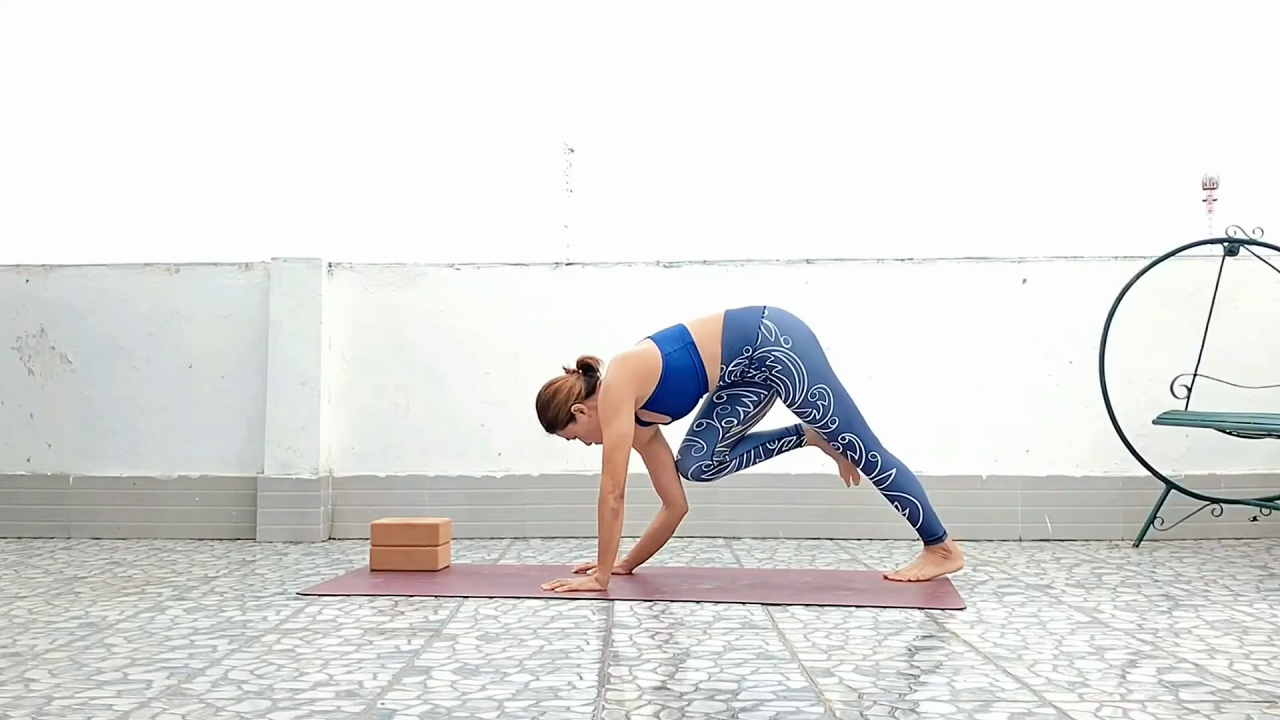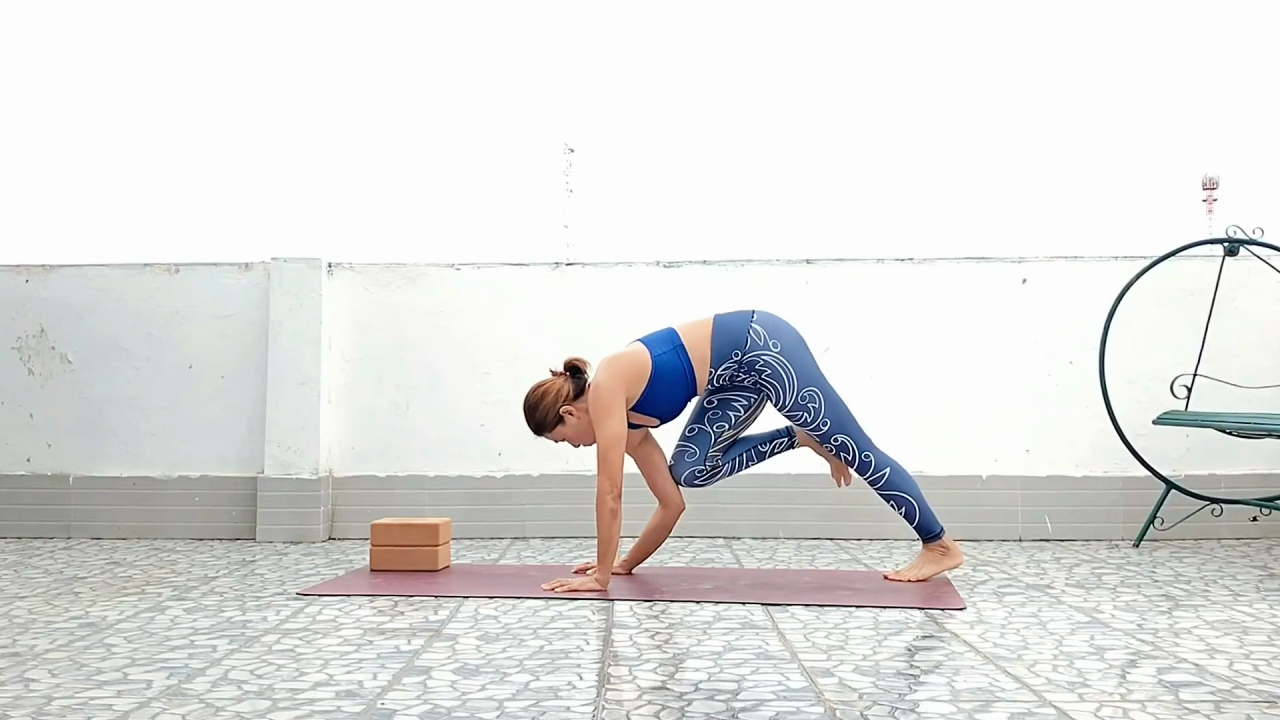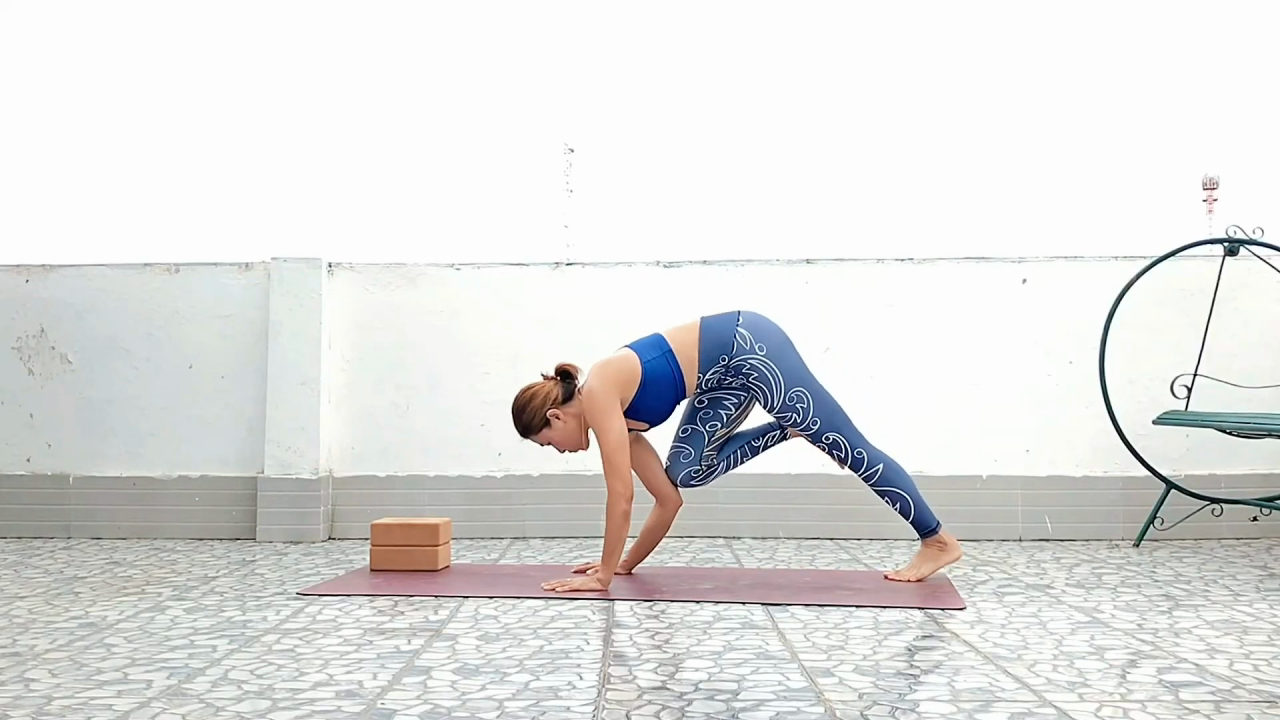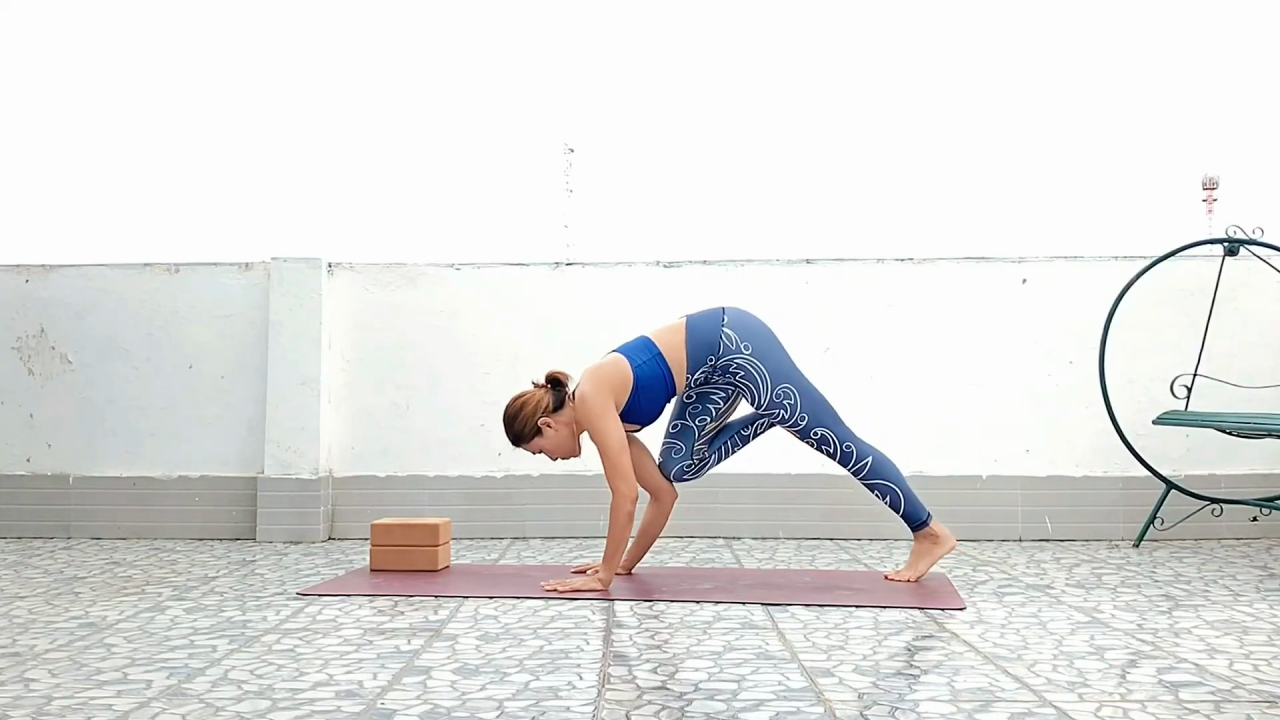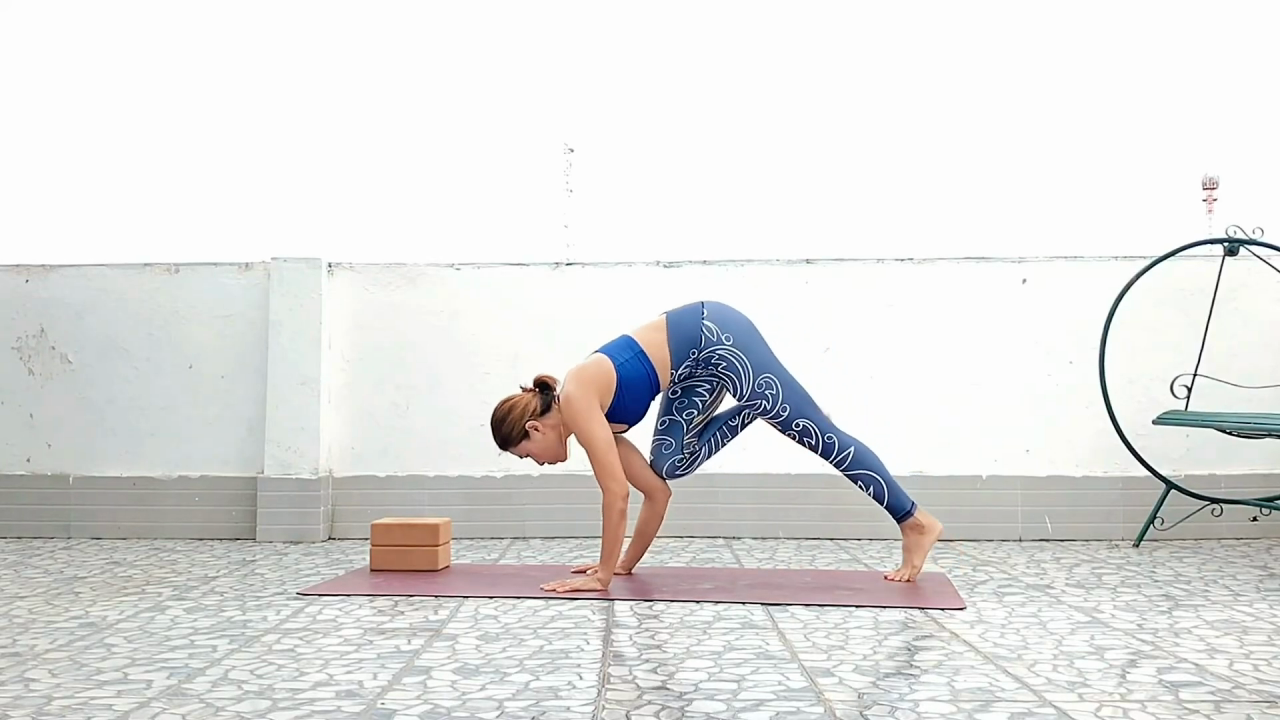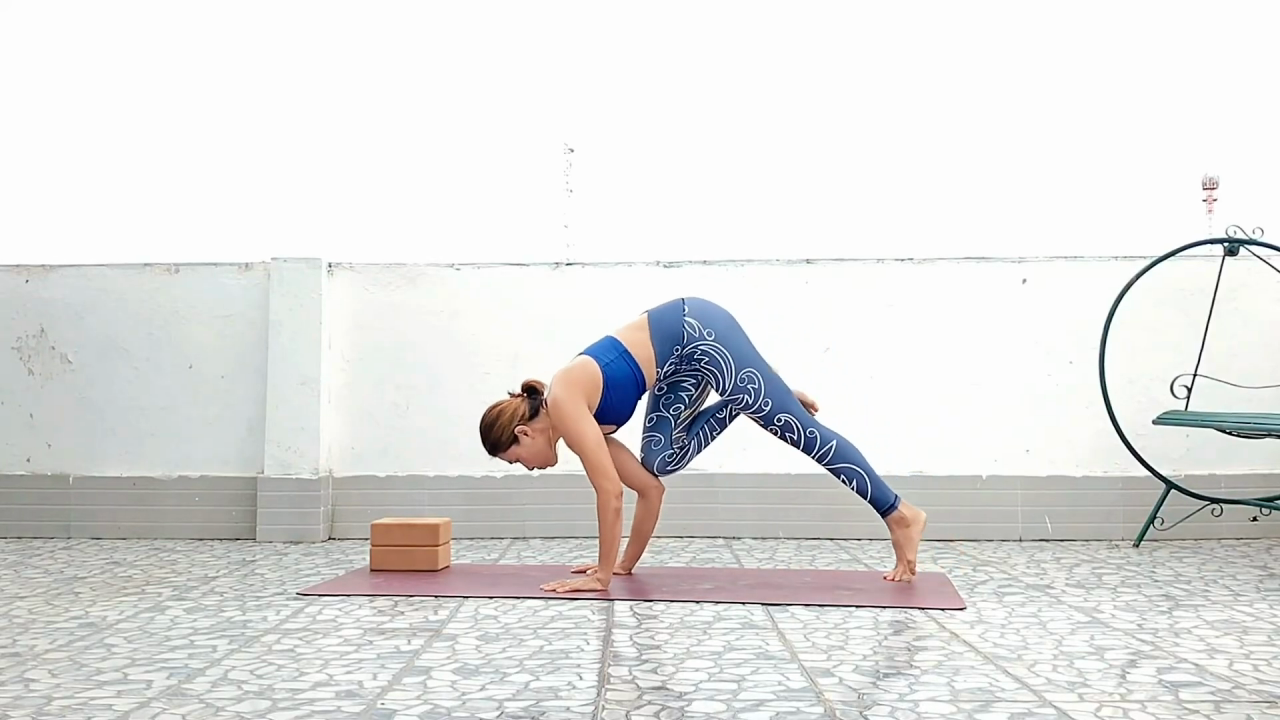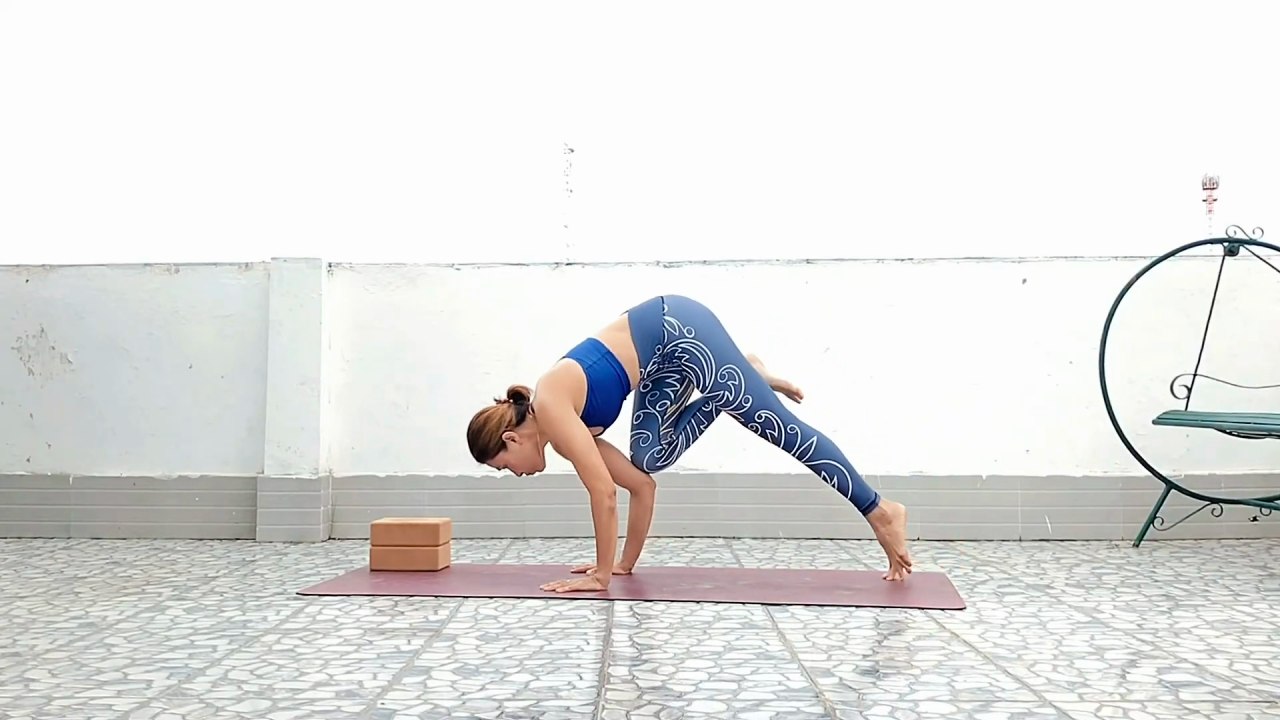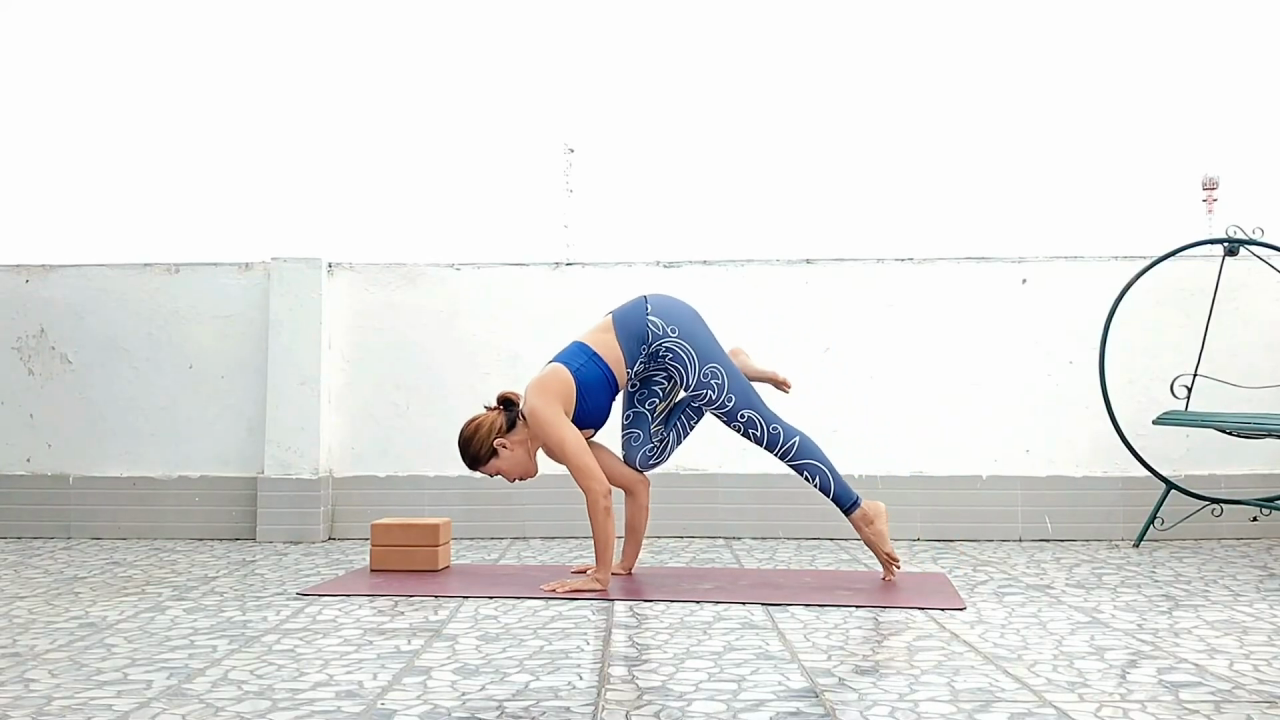
dt=0.2s
person 1, frame 1
left shoulder: (616, 388)
right shoulder: (639, 418)
left elbow: (613, 493)
right elbow: (675, 504)
left wrist: (601, 576)
right wrist: (626, 563)
left hip: (769, 340)
right hip: (749, 362)
left knee: (860, 450)
right knee: (698, 464)
left ankle: (941, 548)
right ankle: (809, 436)
person 1, frame 2
left shoulder: (605, 389)
right shoulder: (627, 418)
left elbow: (610, 494)
right elbow: (672, 503)
left wrist: (601, 576)
right wrist: (625, 564)
left hip: (759, 344)
right hip: (739, 367)
left knee: (853, 449)
right knee: (691, 470)
left ankle: (939, 545)
right ankle: (800, 437)
person 1, frame 3
left shoulder: (598, 394)
right shoulder: (615, 416)
left elbow: (621, 495)
right elbow: (668, 498)
left wrist: (602, 575)
right wrist: (624, 564)
left hip: (745, 345)
right hip: (727, 367)
left knee: (847, 446)
right knee: (687, 471)
left ankle: (937, 540)
right ankle: (789, 427)
person 1, frame 4
left shoulder: (591, 399)
right shoulder: (608, 417)
left elbow: (626, 495)
right elbow: (663, 492)
left wrist: (605, 574)
right wrist: (624, 564)
left hip: (731, 342)
right hip: (715, 363)
left knee: (835, 440)
right knee: (679, 465)
left ankle: (928, 533)
right ankle: (775, 413)
person 1, frame 5
left shoulder: (575, 400)
right shoulder: (593, 418)
left elbow: (616, 493)
right elbow: (657, 489)
left wrist: (603, 575)
right wrist: (625, 563)
left hip: (712, 334)
right hip: (696, 358)
left knee: (816, 433)
right knee: (670, 463)
left ankle: (914, 522)
right ankle: (763, 403)
person 1, frame 6
left shoulder: (563, 403)
right shoulder: (581, 422)
left elbow: (610, 493)
right elbow: (649, 487)
left wrist: (602, 575)
right wrist: (625, 564)
left hip: (695, 332)
right hip: (681, 353)
left knee: (798, 429)
right knee: (661, 462)
left ankle: (899, 515)
right ankle: (754, 391)
person 1, frame 7
left shoulder: (549, 406)
right shoulder: (566, 427)
left elbow: (603, 492)
right elbow: (640, 484)
left wrist: (602, 575)
right wrist: (625, 563)
left hip: (676, 328)
right hip: (663, 350)
left knee: (779, 427)
right knee: (649, 460)
left ankle: (880, 512)
right ankle: (745, 378)
person 1, frame 8
left shoulder: (540, 410)
right shoulder: (556, 432)
left elbow: (599, 492)
right elbow: (635, 482)
left wrist: (601, 575)
right wrist: (624, 563)
left hip: (661, 327)
right hip: (649, 349)
left knee: (760, 426)
right knee: (642, 459)
left ankle: (862, 513)
right ankle: (729, 371)
